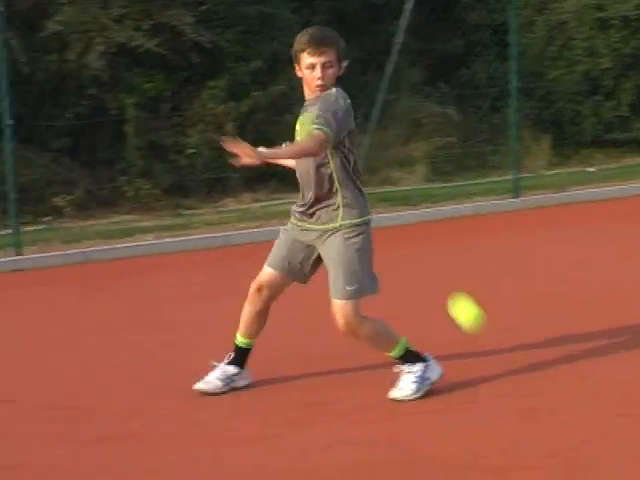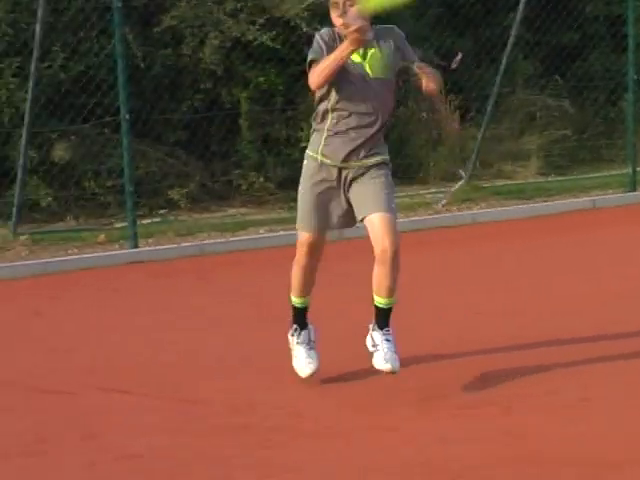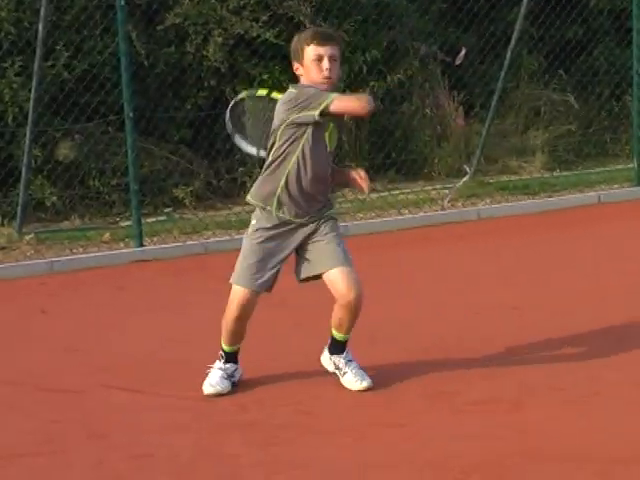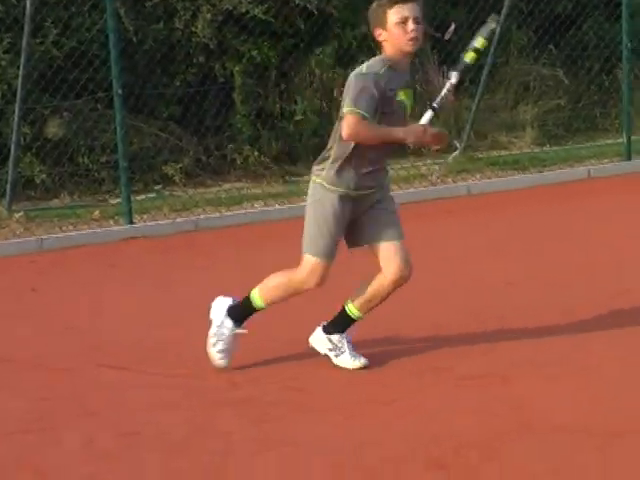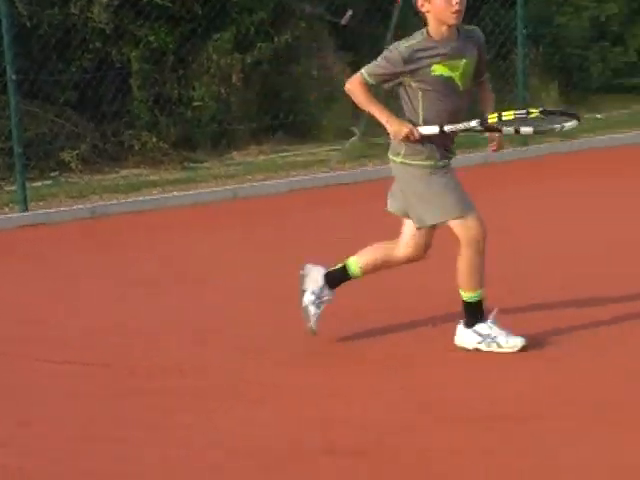
dt=0.3s
person 1, frame 1
left shoulder: (335, 101)
right shoulder: (308, 105)
left elbow: (311, 148)
left wrist: (257, 153)
right wrist: (270, 157)
left hip: (345, 225)
right hip: (306, 221)
left knee: (348, 320)
right knee: (261, 288)
left ankle: (418, 365)
right ankle: (235, 367)
person 1, frame 2
left shoulder: (391, 38)
right shoulder: (326, 40)
left elbow: (424, 76)
right elbow: (315, 81)
left wrist: (430, 78)
right wrist: (349, 43)
left hip: (371, 163)
right hip: (323, 161)
left knee: (387, 244)
right knee: (307, 248)
left ankle: (381, 331)
right ankle: (301, 330)
person 1, frame 3
left shoulder: (325, 107)
right shoulder: (298, 97)
right elbow: (362, 105)
left wrist: (350, 174)
right wrist: (364, 97)
left hip: (318, 218)
right hip: (273, 218)
left knee: (350, 295)
right knee: (241, 303)
left ankle: (337, 354)
right ankle: (228, 363)
person 1, frame 4
left shoulder: (403, 74)
right shoulder: (368, 76)
right elbow: (351, 130)
left wrist: (421, 137)
right wrist: (404, 134)
left hip: (372, 189)
right hip: (335, 186)
left knee: (398, 270)
right knee: (310, 276)
left ankle: (332, 333)
right ankle: (232, 313)
person 1, frame 5
left shoulder: (474, 38)
right shoulder: (407, 52)
left elbow: (481, 82)
right elbow: (354, 84)
right wrist: (390, 122)
left hip: (436, 157)
right hip: (417, 159)
left knee: (410, 249)
right knee: (474, 233)
left ankle: (324, 280)
right ankle: (476, 324)
